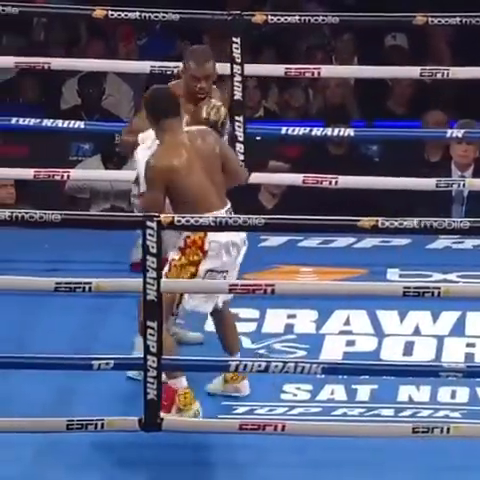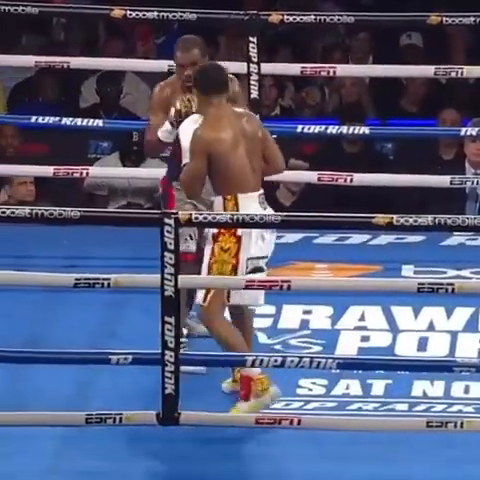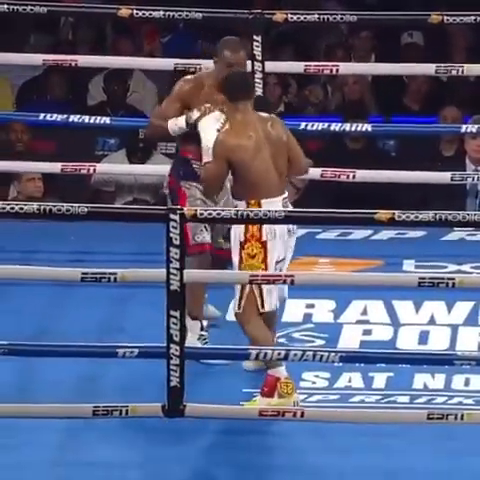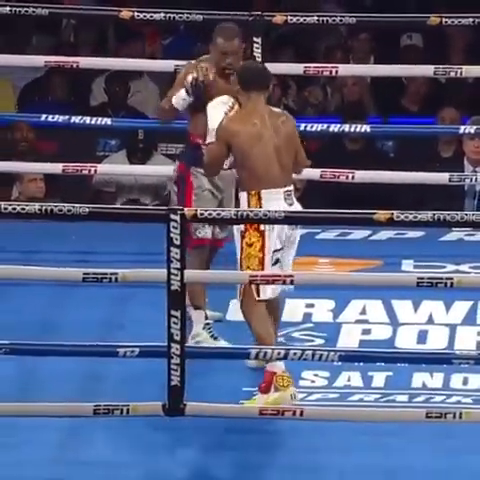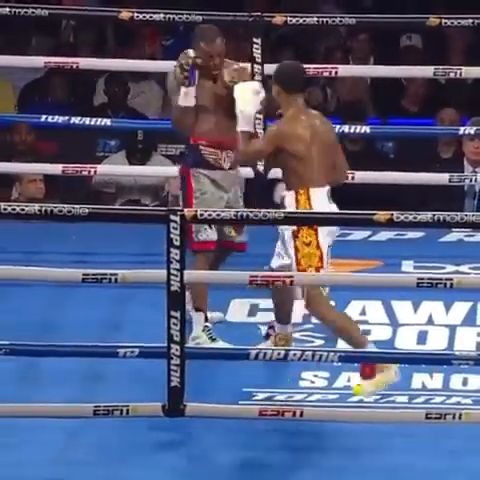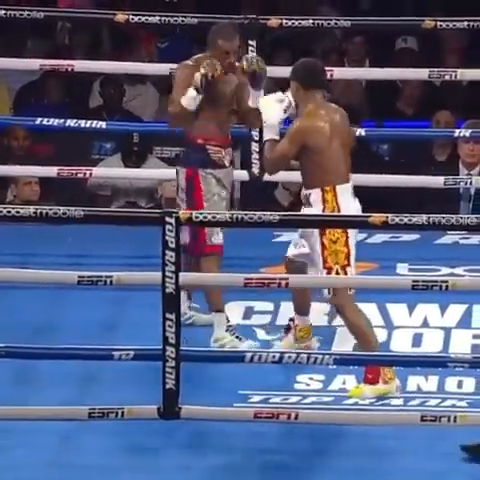
dt=0.5s
person 1, frame 1
left shoulder: (159, 162)
right shoulder: (207, 134)
right elbow: (240, 175)
left wrist: (149, 190)
left hip: (204, 240)
right hip: (232, 230)
right knee: (219, 302)
left ankle: (180, 396)
right ankle: (235, 376)
person 1, frame 2
left shoulder: (203, 134)
right shoulder: (250, 119)
left elbow: (191, 191)
right elbow: (277, 165)
left wrist: (188, 156)
right hip: (259, 211)
left knee: (210, 309)
right knee: (238, 300)
left ankle: (255, 379)
right ankle: (246, 371)
person 1, frame 3
left shoulder: (226, 140)
right shoulder: (275, 124)
left elbow: (210, 190)
right elbow: (301, 167)
left wrist: (208, 151)
left hip: (257, 222)
right hip: (281, 213)
left knee: (246, 310)
right knee: (265, 296)
left ankle: (281, 383)
right ankle: (266, 349)
person 1, frame 4
left shoulder: (231, 125)
right shoulder: (285, 120)
left elbow: (209, 169)
right elbow: (300, 163)
left wrist: (213, 128)
left hip: (260, 213)
right hip: (288, 207)
left knee: (252, 299)
right knee: (266, 289)
left ankle: (278, 379)
right ankle: (269, 346)
person 1, frame 5
left shoulder: (283, 129)
right shoulder: (321, 122)
left elbow: (242, 157)
right elbow: (340, 172)
left wrist: (245, 117)
left hip: (307, 213)
right hip: (312, 208)
left knee: (315, 300)
right knee: (279, 276)
left ankle: (377, 363)
right ankle: (281, 337)
person 1, frame 6
left shoulder: (304, 125)
right shoulder: (336, 114)
left elbow: (271, 165)
left wrist: (271, 125)
left hip: (331, 210)
right hip: (321, 207)
left knee: (340, 297)
right knee: (295, 262)
left ankle: (382, 372)
right ankle: (301, 331)
person 2, frame 1
left shoulder: (214, 98)
right elbow: (126, 141)
left wrist: (220, 126)
right wrist: (159, 133)
left ankle: (169, 323)
right ankle: (145, 339)
person 2, frame 2
left shoulder: (228, 86)
right shoulder: (164, 92)
right elbow: (150, 148)
right wrist: (173, 121)
right hip: (182, 183)
right knee: (186, 259)
left ankle: (186, 317)
person 2, frame 3
right shoulder: (190, 86)
right elbow: (153, 128)
right wrist: (189, 119)
right hip: (188, 179)
left knee: (224, 252)
right knee: (199, 251)
left ankle: (193, 307)
right ankle: (194, 334)
person 2, frame 4
right shoulder: (194, 72)
right elbow: (163, 115)
right wrist: (191, 88)
right hip: (197, 163)
left knee: (215, 240)
right knee: (199, 242)
left ankle: (191, 300)
right ankle: (199, 327)
person 2, frame 5
left shoulder: (237, 72)
right shoulder: (184, 76)
right elbow: (182, 124)
left wrist: (238, 90)
right wrist: (187, 82)
left hip: (229, 162)
right hip: (199, 165)
left knee: (230, 240)
right knee: (204, 245)
left ankle: (192, 298)
right ankle: (200, 330)
person 2, frame 6
left shoulder: (236, 74)
right shoulder: (188, 70)
left elbow: (253, 121)
right elbow: (174, 119)
left wrist: (255, 82)
right wrist: (199, 86)
left hip: (222, 161)
right hip: (198, 164)
left knee: (198, 242)
right knee: (209, 245)
right ankle: (222, 331)
